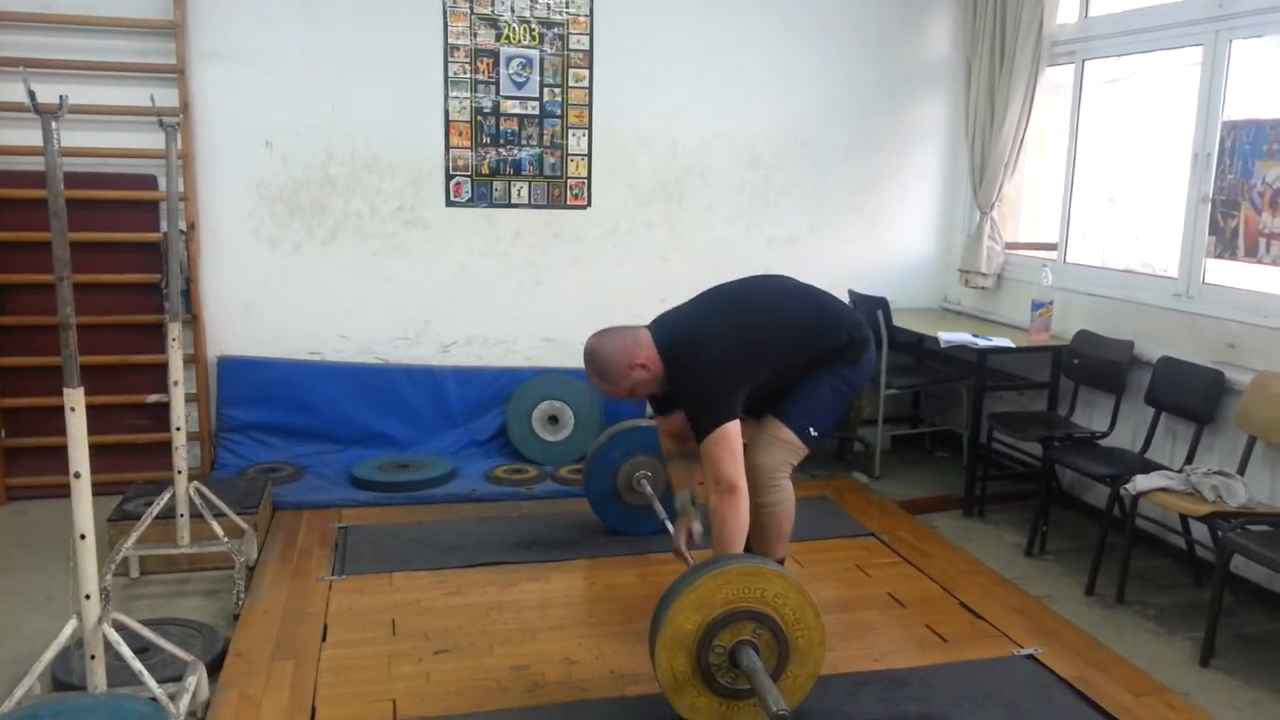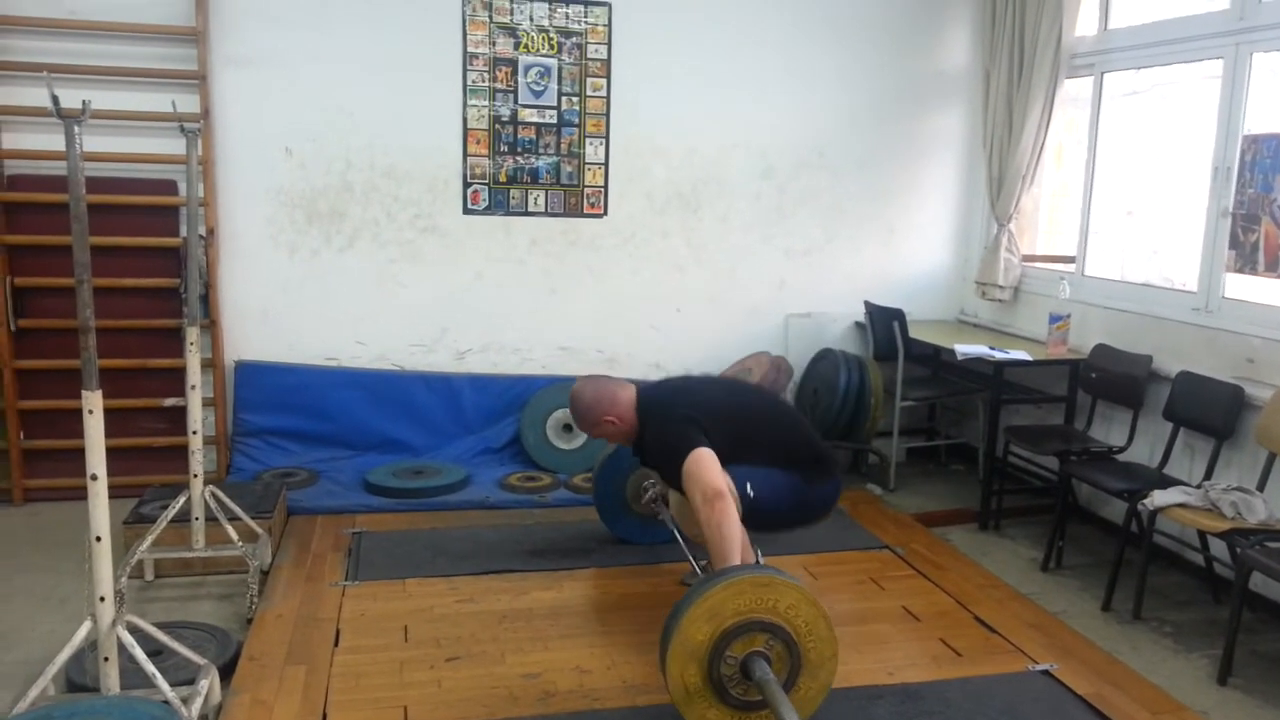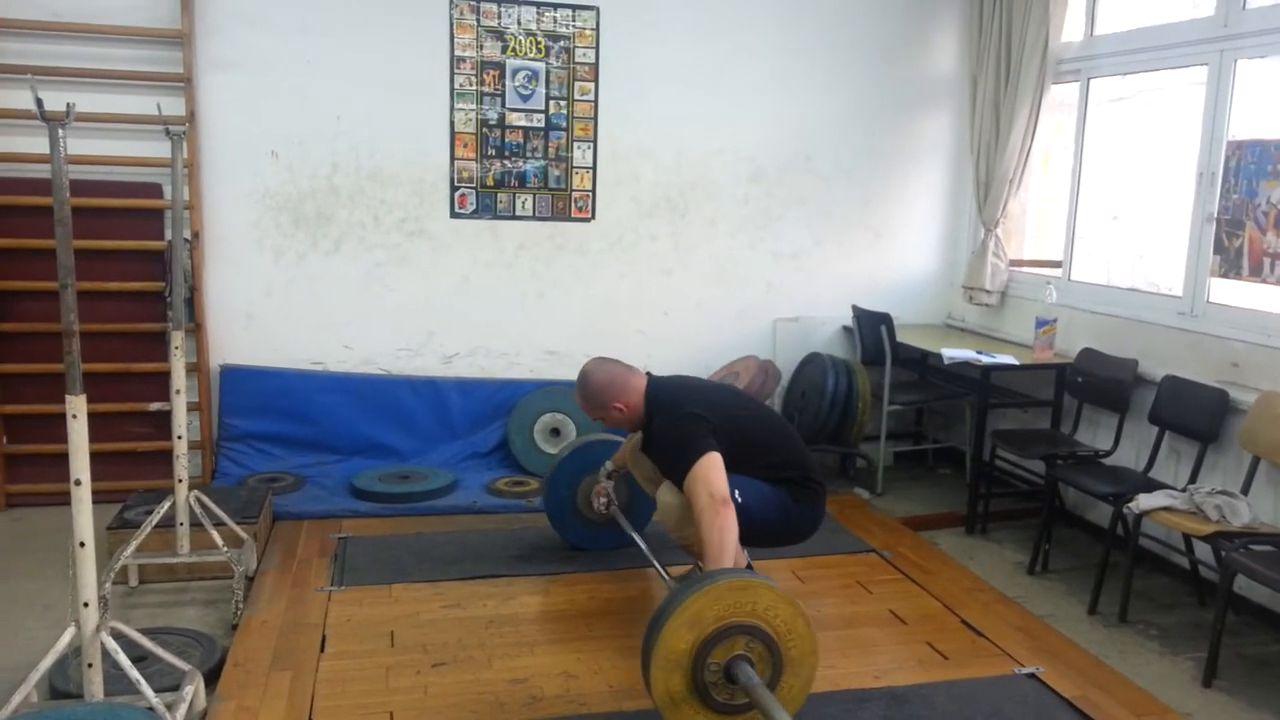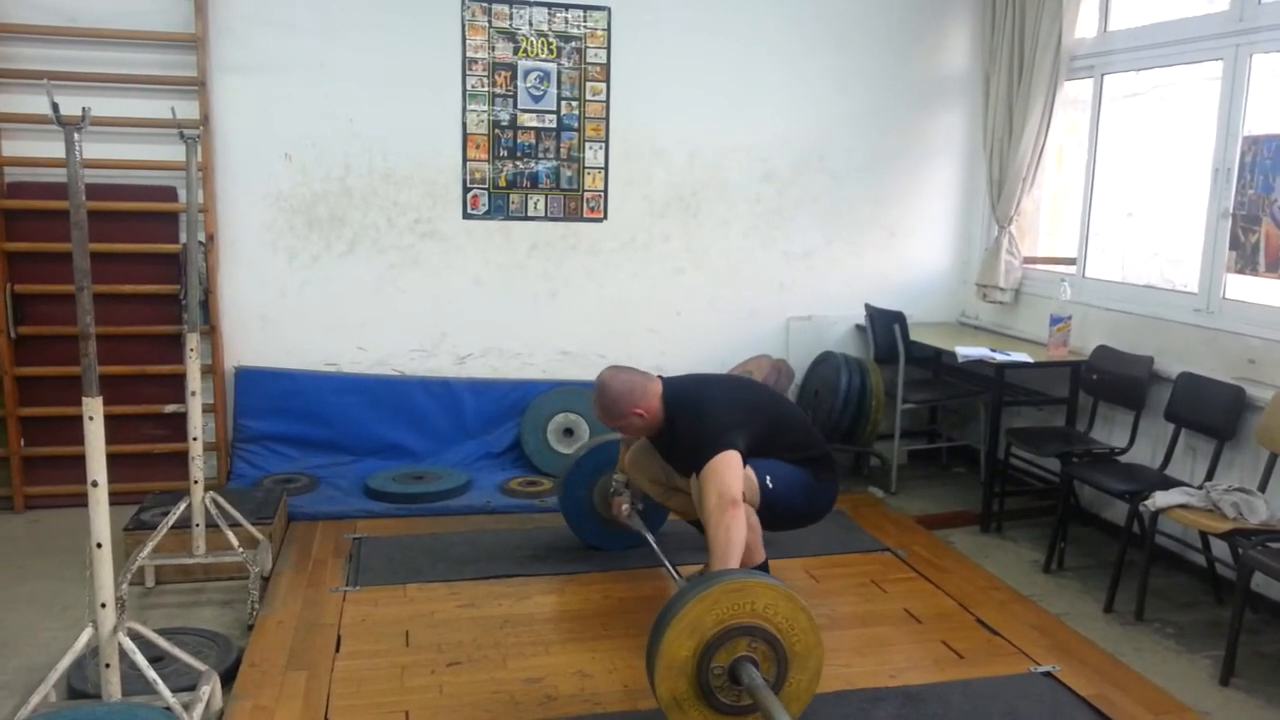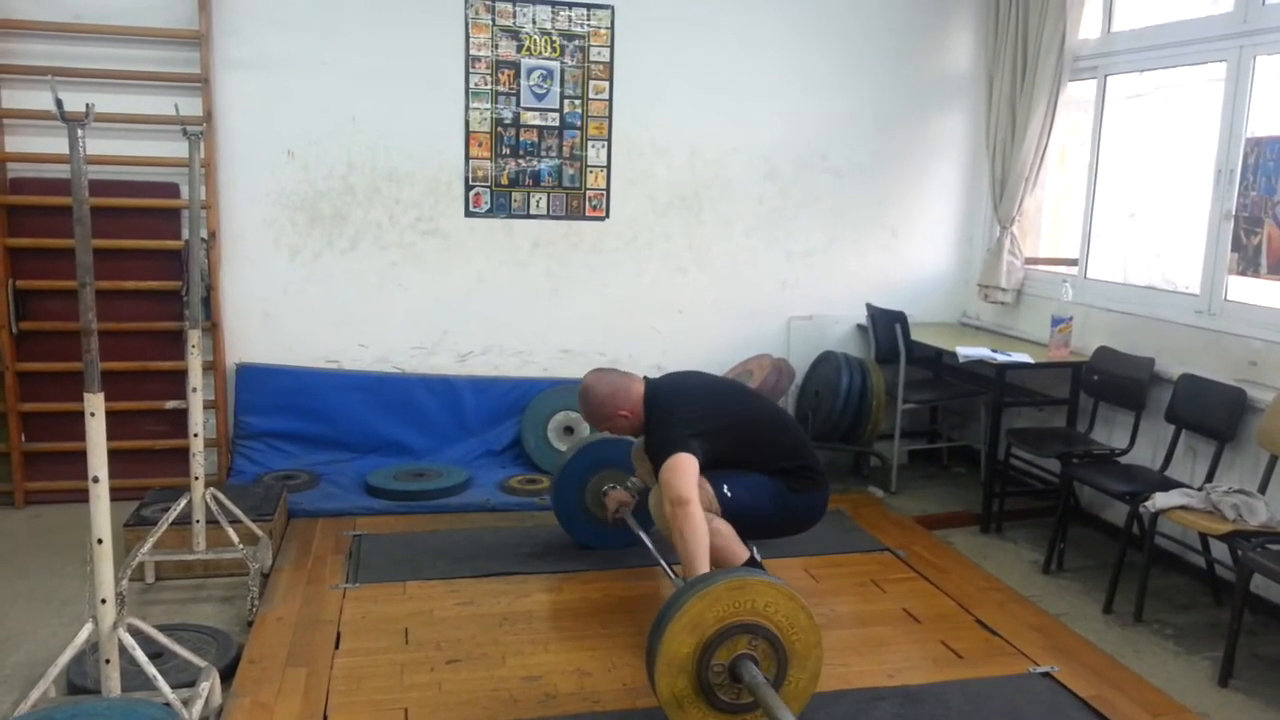
dt=1s
person 1, frame 1
left shoulder: (703, 370)
right shoulder: (660, 347)
left elbow: (726, 485)
right elbow: (677, 439)
right wrist: (685, 510)
left hip: (843, 353)
right hip: (788, 348)
left knee: (765, 464)
right knee: (730, 453)
person 1, frame 2
left shoulder: (667, 426)
right shoulder: (655, 401)
left elbow: (713, 499)
left hip: (810, 481)
right hip: (784, 460)
left knee: (695, 499)
right ankle: (745, 566)
person 1, frame 3
left shoulder: (677, 422)
right shoulder: (662, 395)
left elbow: (716, 504)
right elbow: (641, 433)
right wrist: (609, 472)
left hip: (793, 503)
left knee: (676, 502)
right knee: (640, 452)
right ankle: (732, 563)
person 1, frame 4
left shoulder: (704, 421)
right shoulder: (663, 397)
left elbow: (726, 503)
right wrist: (622, 487)
left hip: (809, 483)
left knee: (715, 488)
right knee: (640, 461)
right ankle: (739, 556)
person 1, frame 5
left shoulder: (672, 423)
right shoulder: (664, 393)
left elbow: (683, 504)
right wrist: (633, 489)
left hip: (796, 494)
left knee: (668, 502)
right knee: (644, 456)
right ankle: (737, 554)
